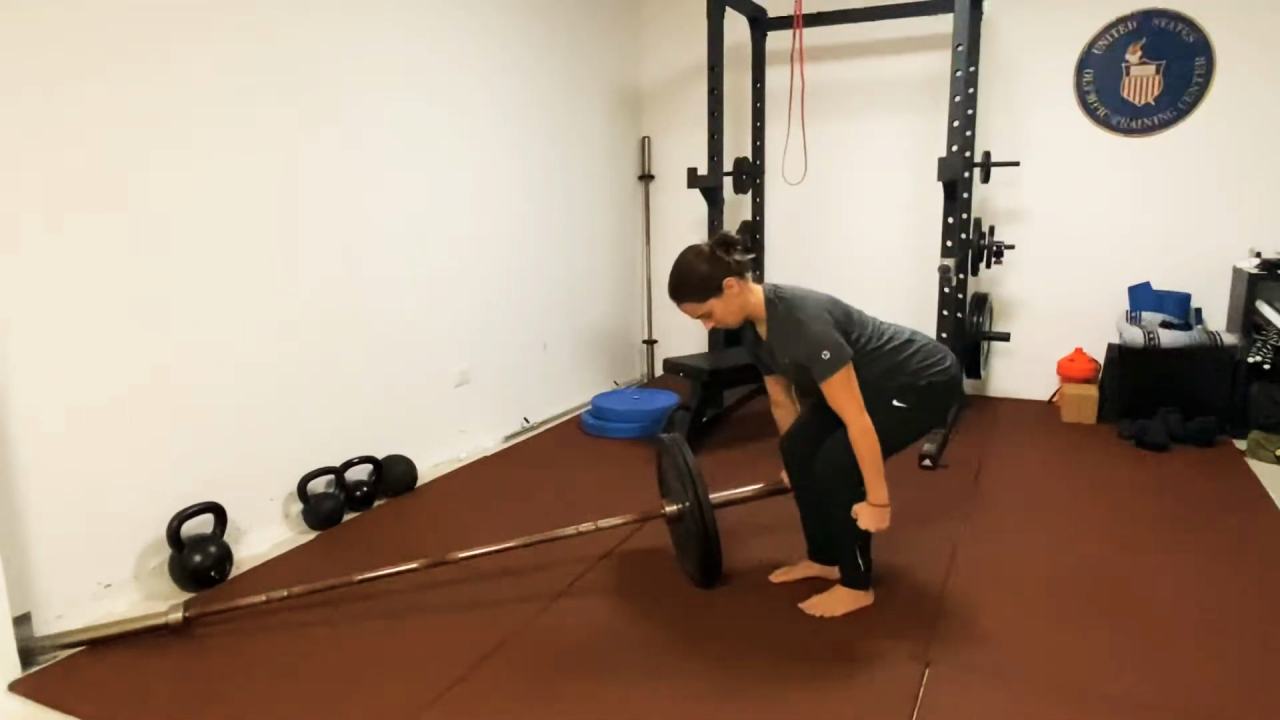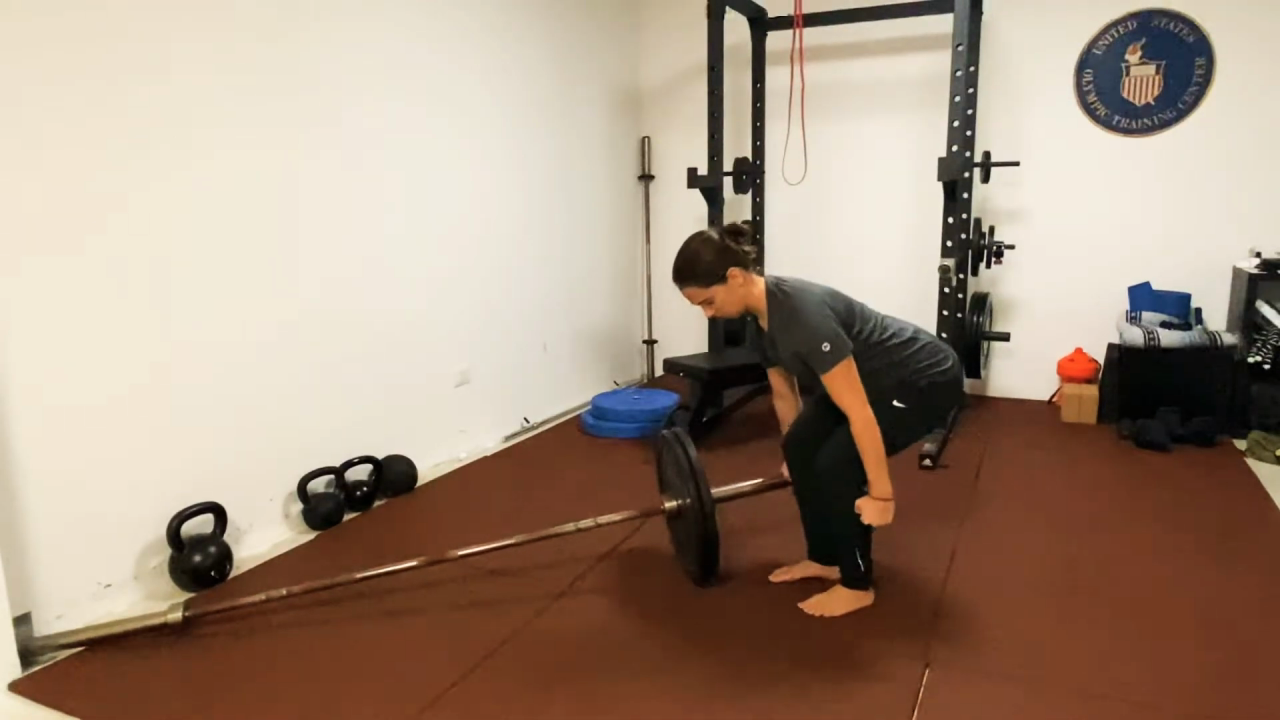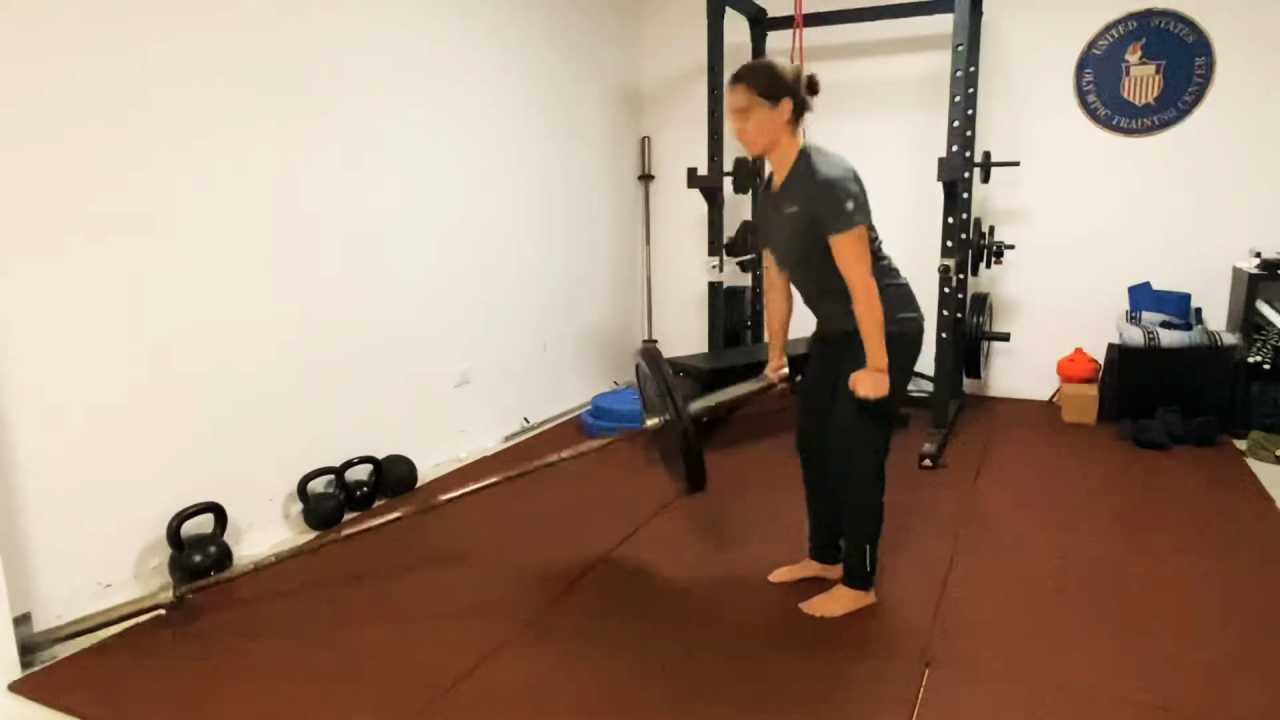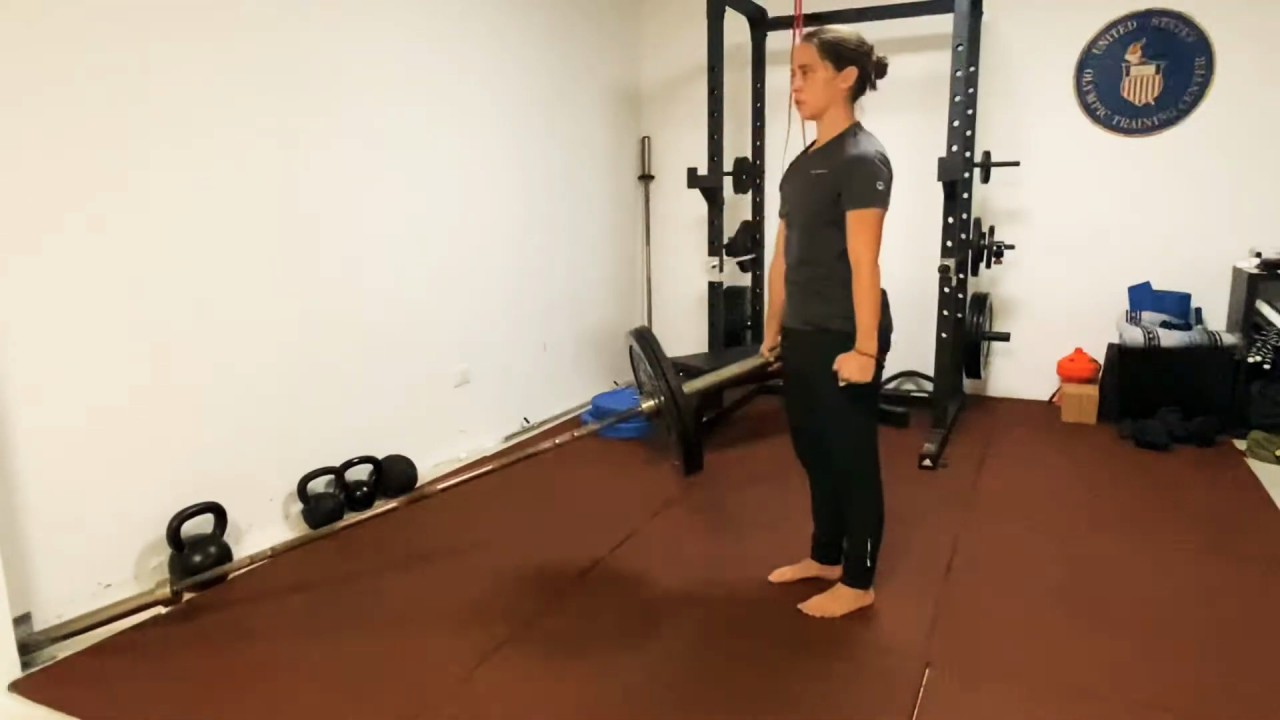
dt=0.5s
person 1, frame 1
left shoulder: (802, 321)
right shoulder: (755, 327)
left elbow: (856, 419)
right elbow: (782, 400)
left wrist: (878, 501)
right wrist: (793, 459)
left hip: (926, 381)
right hip: (875, 380)
left knee: (835, 465)
right knee: (798, 450)
left ankle: (856, 586)
right ankle: (823, 559)
person 1, frame 2
left shoulder: (803, 314)
right shoulder: (761, 317)
left elbow: (858, 412)
right elbow: (784, 394)
left wrist: (880, 493)
right wrist: (788, 453)
left hip: (926, 381)
right hip: (877, 377)
left knee: (836, 466)
right knee: (802, 450)
left ankle: (857, 585)
right ankle: (823, 558)
person 1, frame 3
left shoulder: (828, 181)
right shoulder: (767, 195)
left elbow: (862, 282)
right elbow: (775, 283)
left wrist: (876, 367)
right wrist: (776, 355)
left hip: (886, 328)
right hip: (836, 331)
left knee: (853, 455)
right knee: (812, 443)
left ankle: (859, 584)
right ankle: (824, 557)
person 1, frame 4
left shoulder: (863, 159)
right shoulder: (804, 161)
left elbow: (864, 263)
left wrist: (865, 348)
right wrist: (772, 331)
left hip: (842, 338)
right hip: (801, 335)
left knee: (851, 458)
right knee: (814, 453)
left ankle: (858, 583)
right ankle: (825, 556)
